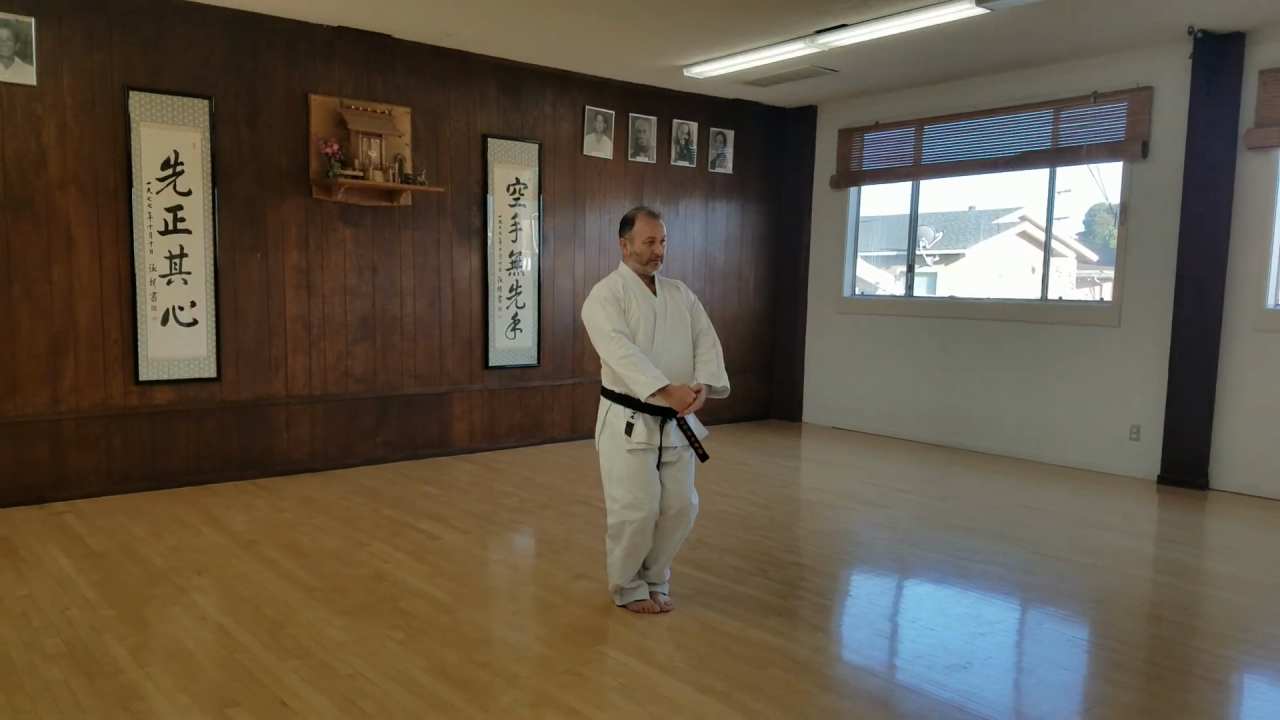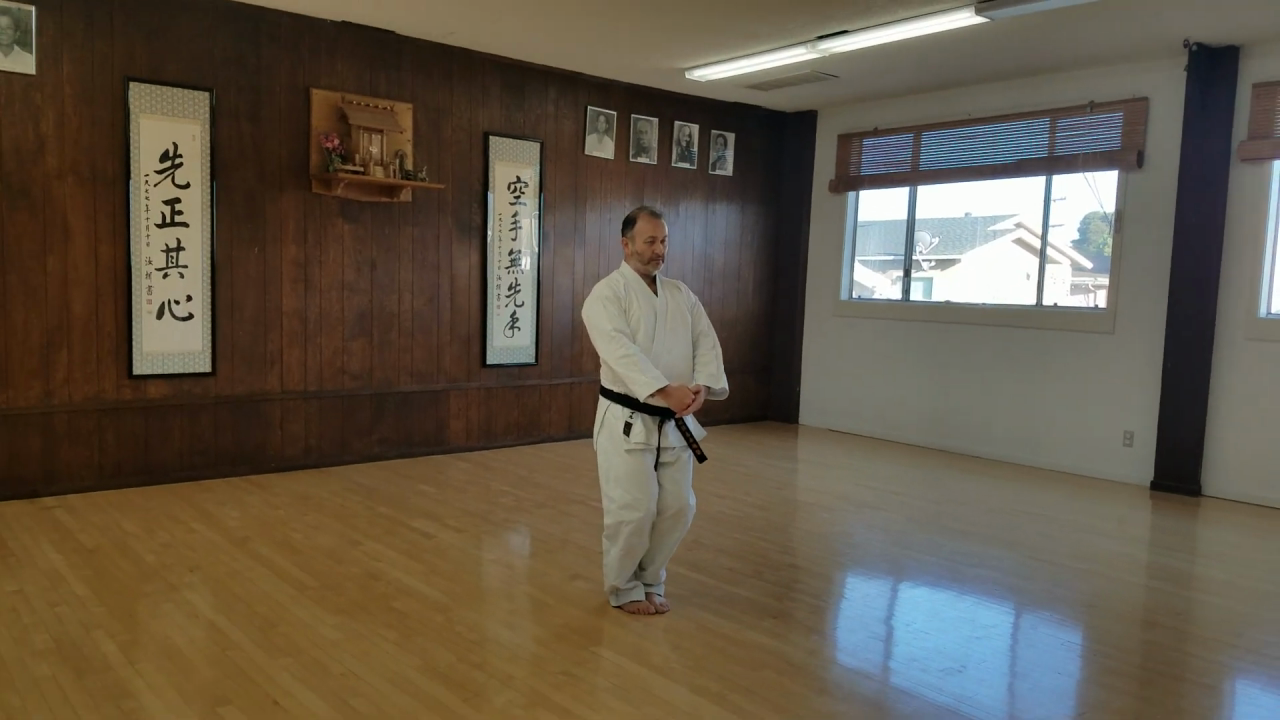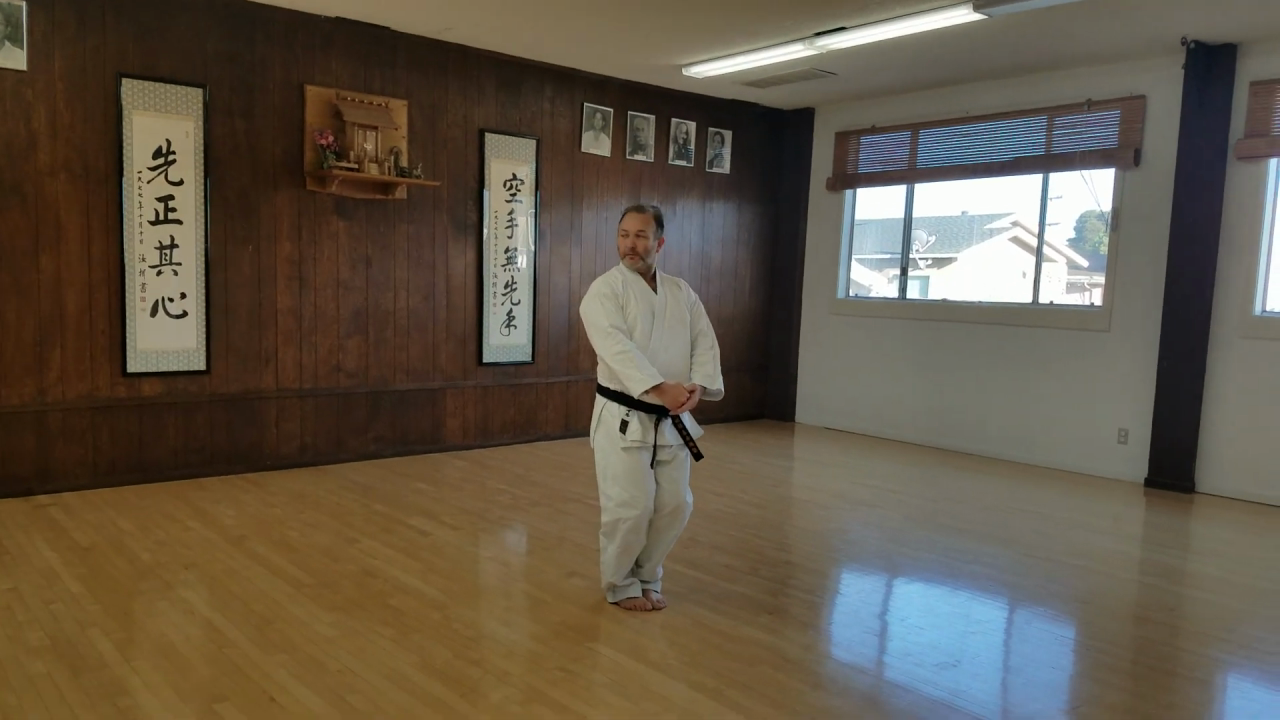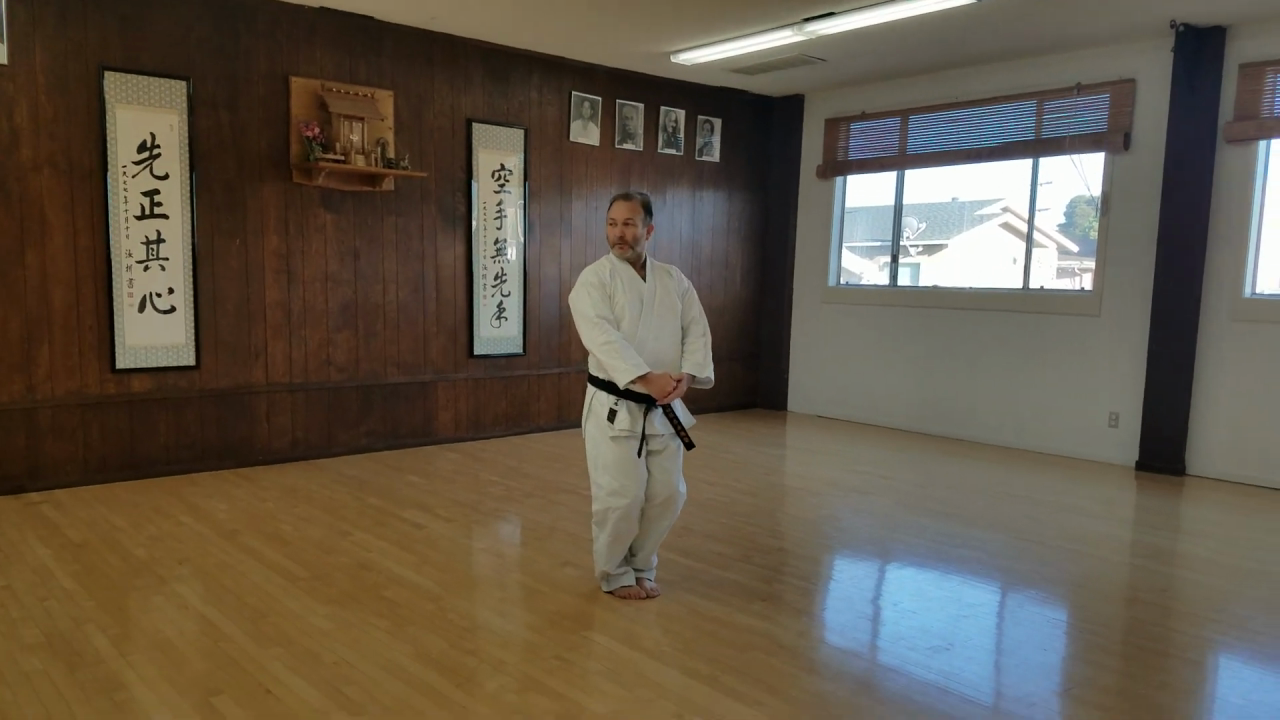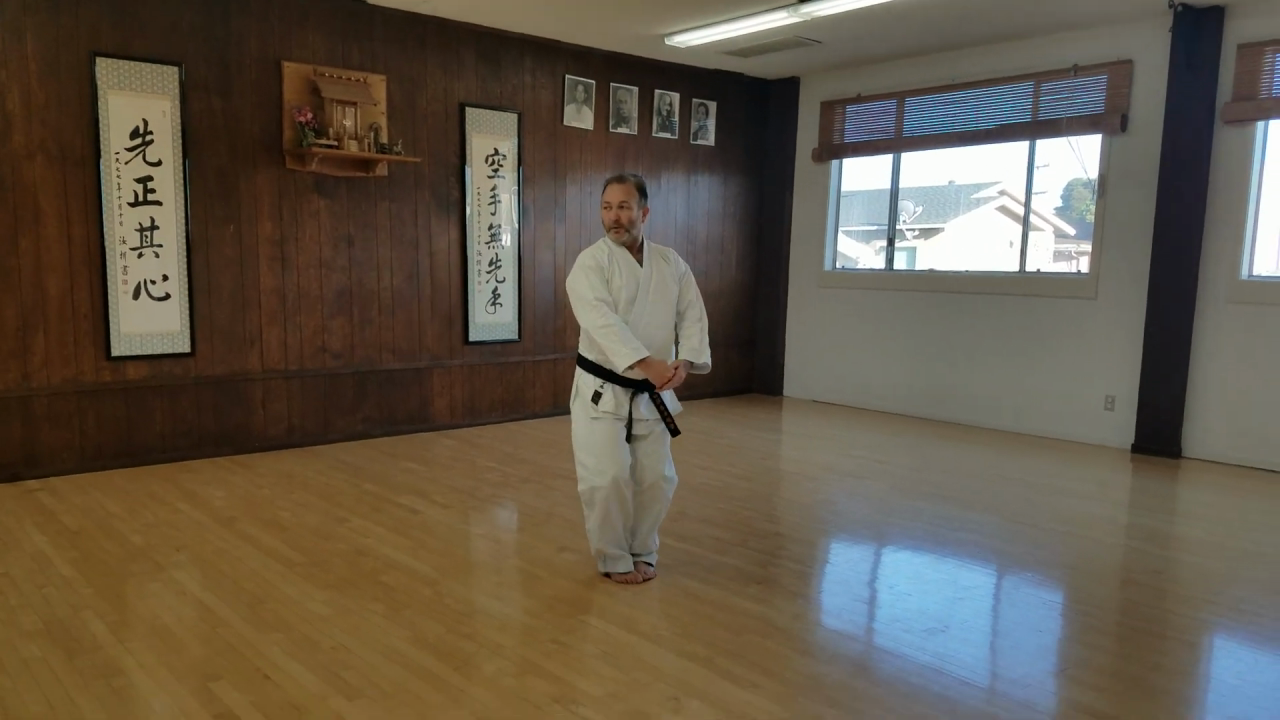
dt=0.2s
person 1, frame 1
left shoulder: (680, 293)
right shoulder: (606, 294)
left elbow: (706, 342)
right elbow: (619, 351)
left wrist: (703, 384)
right wrist: (668, 389)
left hip: (676, 422)
right hip: (629, 421)
left knee: (679, 507)
right knee: (635, 511)
left ankle: (654, 581)
right ankle: (627, 588)
person 1, frame 2
left shoulder: (681, 294)
right shoulder: (607, 294)
left elbow: (706, 344)
right elbow: (620, 350)
left wrist: (702, 386)
right wrist: (667, 390)
left hip: (674, 422)
right hip: (627, 421)
left knee: (676, 508)
right knee: (632, 511)
left ankle: (650, 581)
right ankle: (623, 588)
person 1, frame 3
left shoulder: (682, 292)
right shoulder: (605, 290)
left elbow: (704, 343)
right elbow: (616, 347)
left wrist: (698, 385)
right wrist: (662, 388)
left hip: (671, 419)
right hip: (624, 418)
left knee: (673, 506)
right knee: (629, 508)
left ankle: (647, 579)
right ankle: (620, 585)
person 1, frame 4
left shoulder: (674, 279)
right shoulder: (594, 279)
left elbow: (697, 332)
right elbow: (602, 337)
left wrist: (687, 375)
right wrist: (647, 378)
left hip: (663, 408)
right hip: (614, 407)
left knee: (667, 495)
right knee: (620, 498)
left ankle: (641, 568)
right ankle: (615, 575)
person 1, frame 5
left shoulder: (671, 263)
right shoulder: (591, 262)
left elbow: (693, 317)
right elbow: (601, 320)
left wrist: (685, 363)
right wrist: (647, 364)
left hip: (651, 393)
right hip: (602, 390)
left knee: (657, 480)
right knee: (604, 479)
left ankle: (640, 552)
right ankle: (612, 558)
